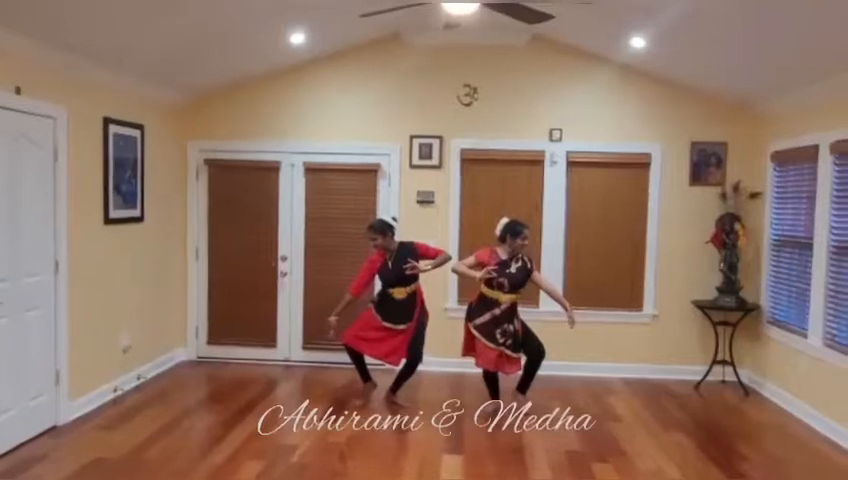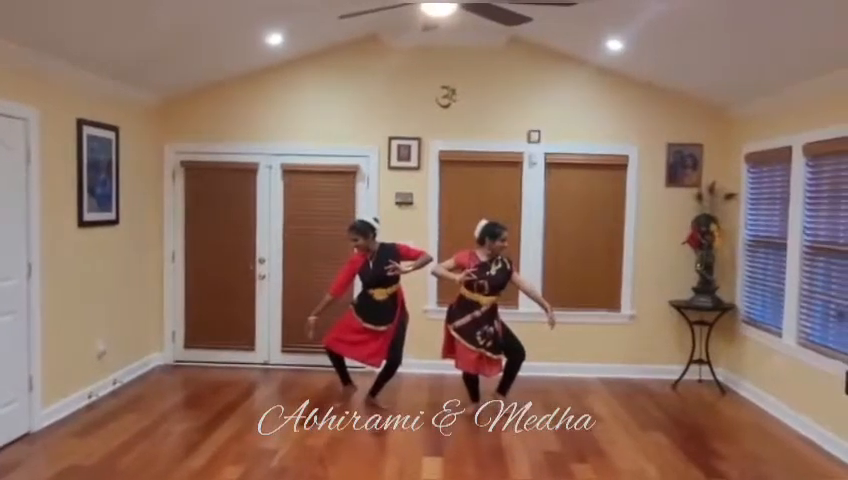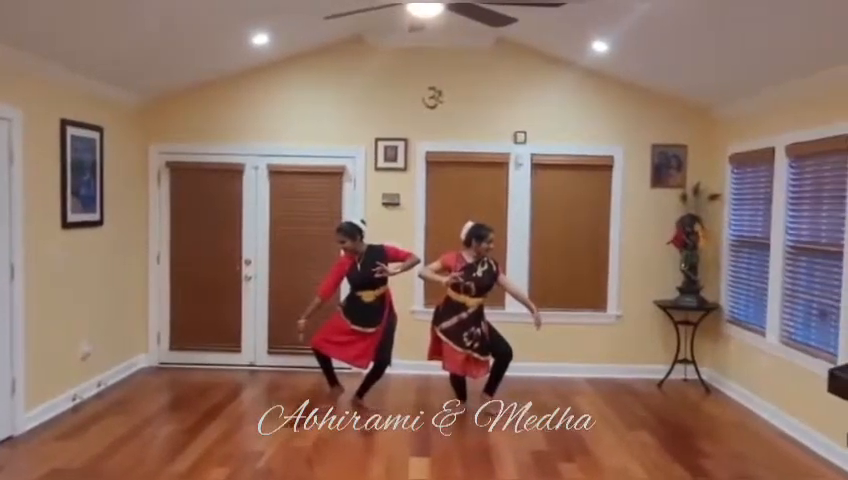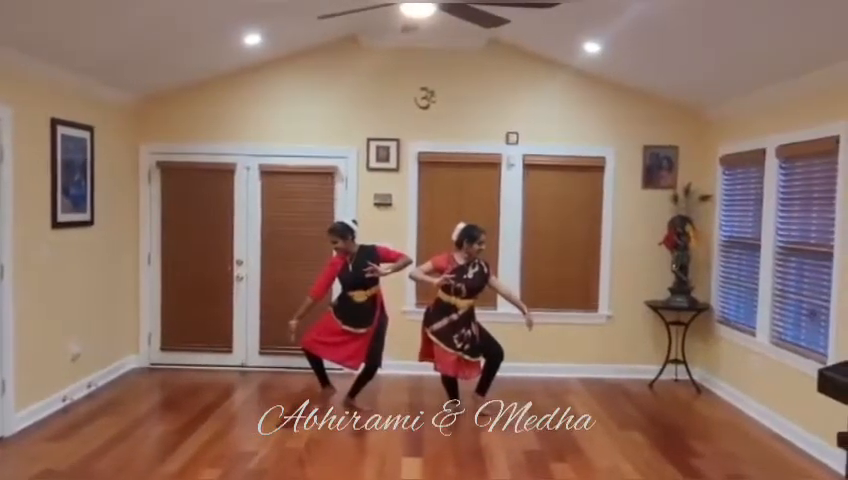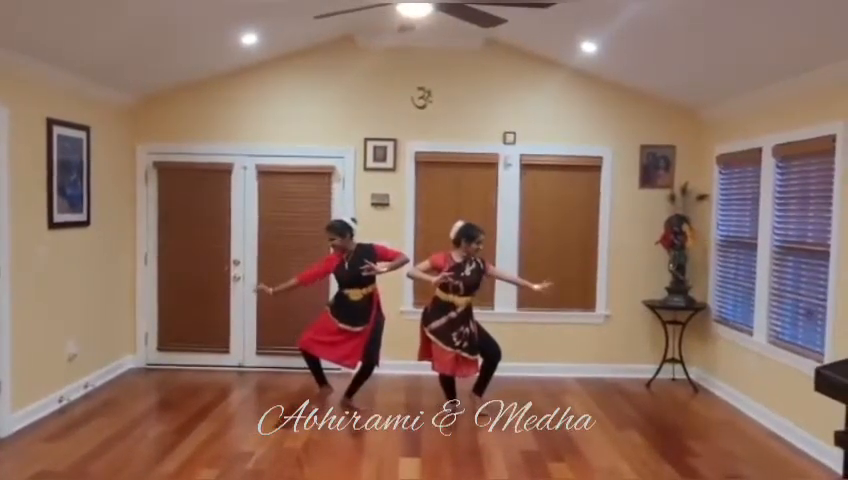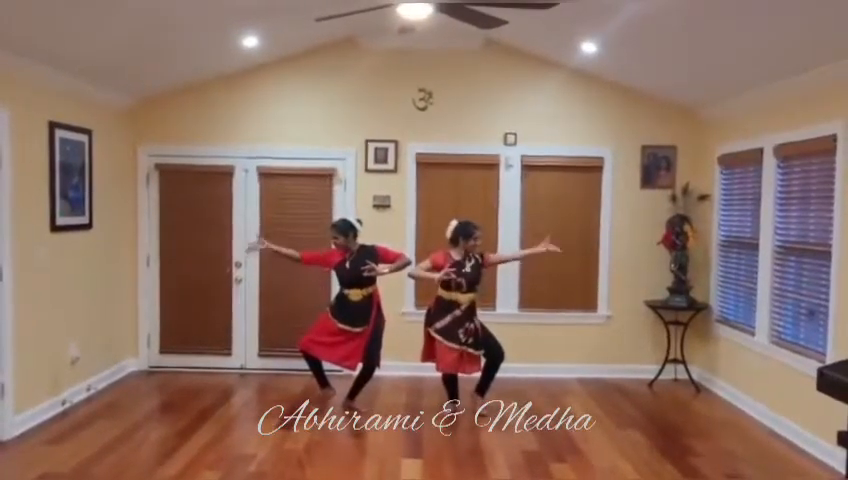
dt=0.7s
person 1, frame 1
left shoulder: (524, 263)
right shoulder: (488, 255)
left elbow: (545, 285)
right elbow: (456, 266)
left wrist: (566, 307)
right wrist: (477, 275)
left hip: (509, 317)
right hip: (485, 315)
left knee: (537, 352)
right knee: (489, 360)
left ankle: (520, 392)
right ankle: (494, 400)
person 1, frame 2
left shoulder: (504, 264)
right shoulder: (467, 257)
left elbow: (525, 286)
right elbow: (436, 269)
left wrist: (547, 307)
right wrist: (457, 277)
left hip: (488, 318)
right hip: (465, 317)
left knee: (517, 353)
right knee: (469, 362)
left ankle: (501, 393)
right ankle: (475, 401)
person 1, frame 3
left shoulder: (490, 265)
right shoulder: (454, 259)
left elbow: (511, 288)
right elbow: (423, 272)
left wrist: (532, 309)
right wrist: (444, 280)
left hip: (475, 320)
right hip: (451, 318)
left knee: (505, 353)
right knee: (456, 363)
left ankle: (487, 394)
right ankle: (461, 403)
person 1, frame 4
left shoulder: (481, 267)
right shoulder: (445, 261)
left elbow: (502, 289)
right elbow: (414, 273)
left wrist: (524, 310)
right wrist: (435, 281)
left hip: (466, 321)
right hip: (442, 320)
left knee: (496, 353)
right knee: (448, 365)
left ankle: (479, 394)
right ankle: (455, 404)
person 1, frame 5
left shoulder: (478, 264)
right shoulder: (443, 259)
left elbow: (505, 276)
right elbow: (412, 272)
left wrist: (532, 286)
right wrist: (433, 279)
left hip: (464, 319)
right hip: (441, 319)
left knee: (493, 353)
right knee: (446, 363)
left ankle: (477, 394)
right ankle: (452, 404)
person 1, frame 6
left shoulder: (478, 259)
right shoulder: (442, 257)
left elbow: (508, 257)
right elbow: (413, 272)
left wrist: (537, 250)
right wrist: (435, 276)
left hip: (467, 317)
right hip: (444, 317)
left knee: (496, 354)
right knee: (449, 363)
left ankle: (479, 395)
right ankle: (453, 404)
person 2, frame 1
left shoulder: (412, 249)
right shoulder: (375, 260)
left elbow: (445, 256)
right elbow: (356, 288)
left wrist: (426, 267)
right wrist: (335, 315)
left hip: (411, 311)
right hip: (384, 309)
left knee: (414, 357)
right knee: (351, 341)
left ankle: (392, 393)
right ankle: (368, 383)
person 2, frame 2
left shoulder: (393, 250)
right shoulder: (356, 260)
left elbow: (427, 257)
right elbow: (336, 289)
left wrist: (408, 269)
right wrist: (314, 315)
left hip: (391, 312)
right hip: (364, 310)
left knee: (394, 360)
right knee: (332, 343)
left ankle: (372, 396)
right ankle: (347, 385)
person 2, frame 3
left shoulder: (381, 252)
right shoulder: (344, 262)
left elbow: (414, 258)
right elbow: (325, 291)
left wrist: (396, 270)
right wrist: (304, 318)
left hip: (380, 314)
right hip: (352, 312)
left knee: (382, 361)
right knee: (319, 343)
left ankle: (358, 397)
right ankle: (335, 386)
person 2, frame 4
left shoulder: (373, 252)
right shoulder: (336, 263)
left elbow: (406, 259)
right elbow: (317, 291)
left wrist: (386, 271)
right wrist: (296, 318)
left hip: (371, 314)
right hip: (343, 312)
left knee: (373, 362)
right knee: (309, 343)
left ankle: (350, 397)
right ankle: (326, 386)
person 2, frame 5
left shoulder: (370, 251)
right shoulder: (333, 260)
left elbow: (403, 258)
right elbow: (304, 277)
left wrist: (383, 269)
right wrist: (274, 290)
left hip: (367, 313)
right hip: (340, 311)
left knee: (369, 361)
right knee: (307, 343)
left ankle: (347, 398)
right ankle: (323, 385)
person 2, frame 6
left shoulder: (373, 252)
right shoulder: (334, 256)
left elbow: (405, 260)
right elbow: (301, 256)
left wrist: (384, 270)
right wrist: (270, 246)
left hip: (367, 313)
right hip: (341, 311)
left knee: (370, 362)
right knee: (308, 345)
left ankle: (350, 400)
right ankle: (325, 387)
